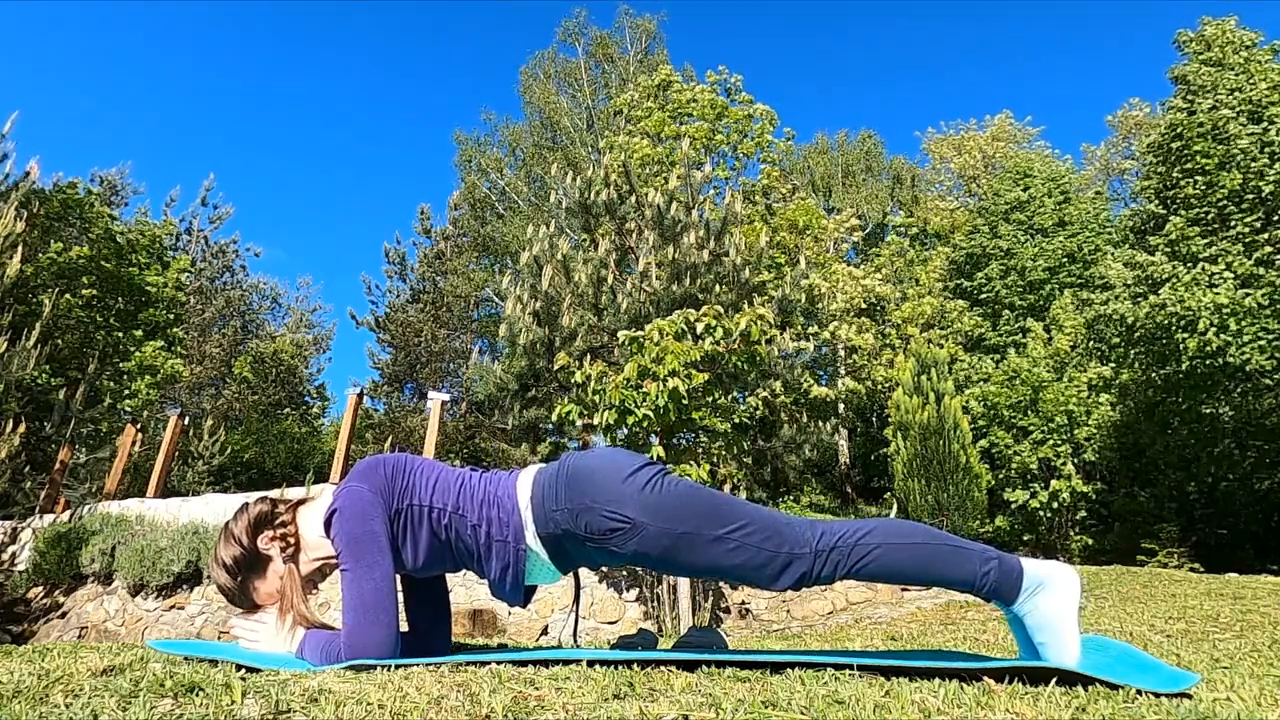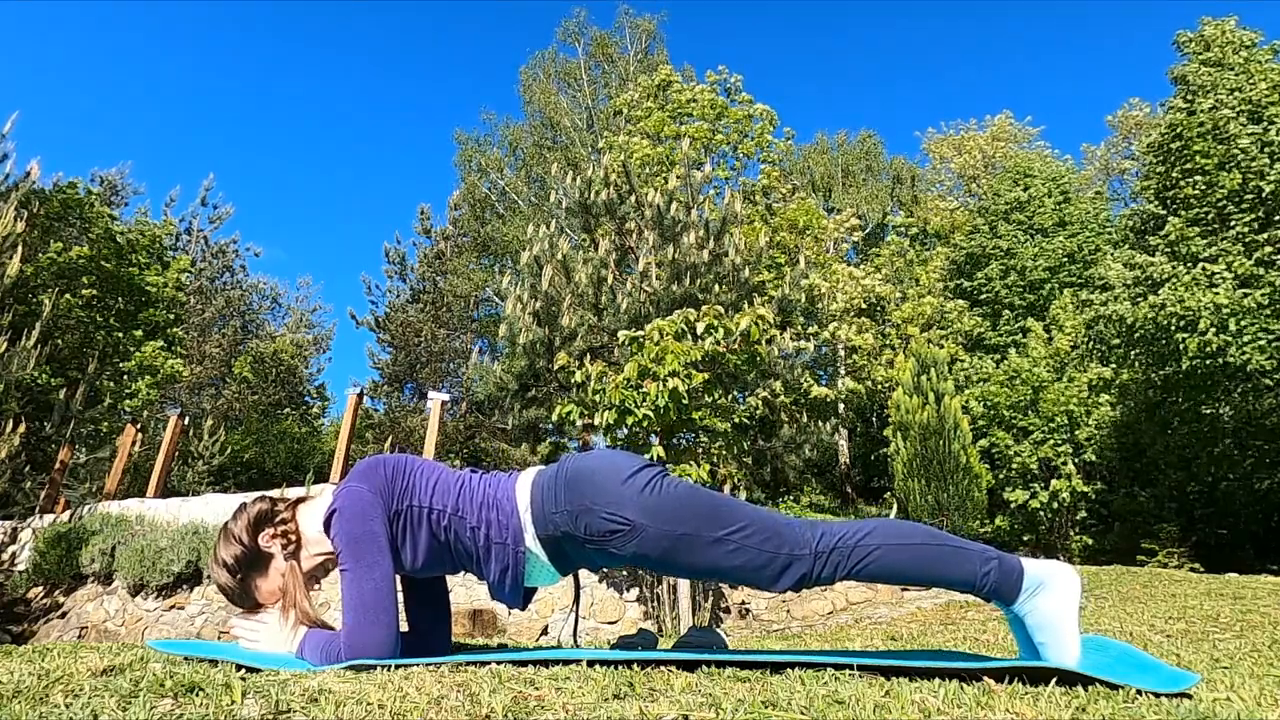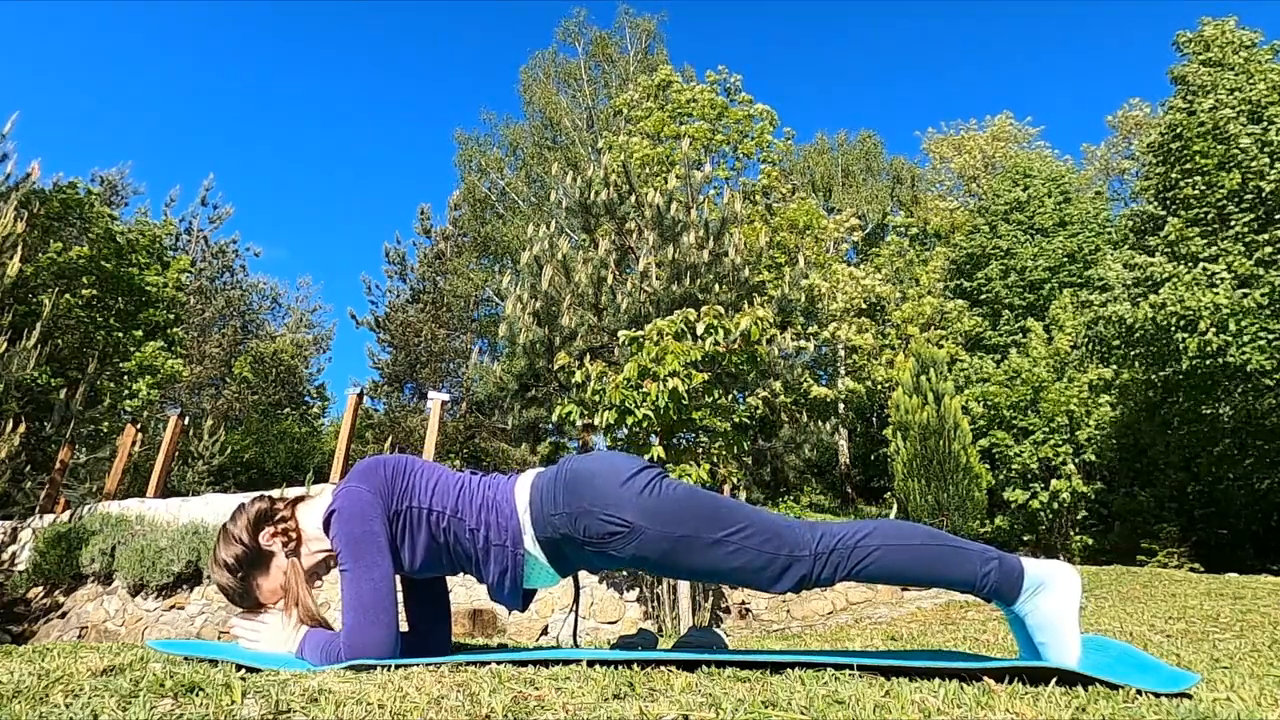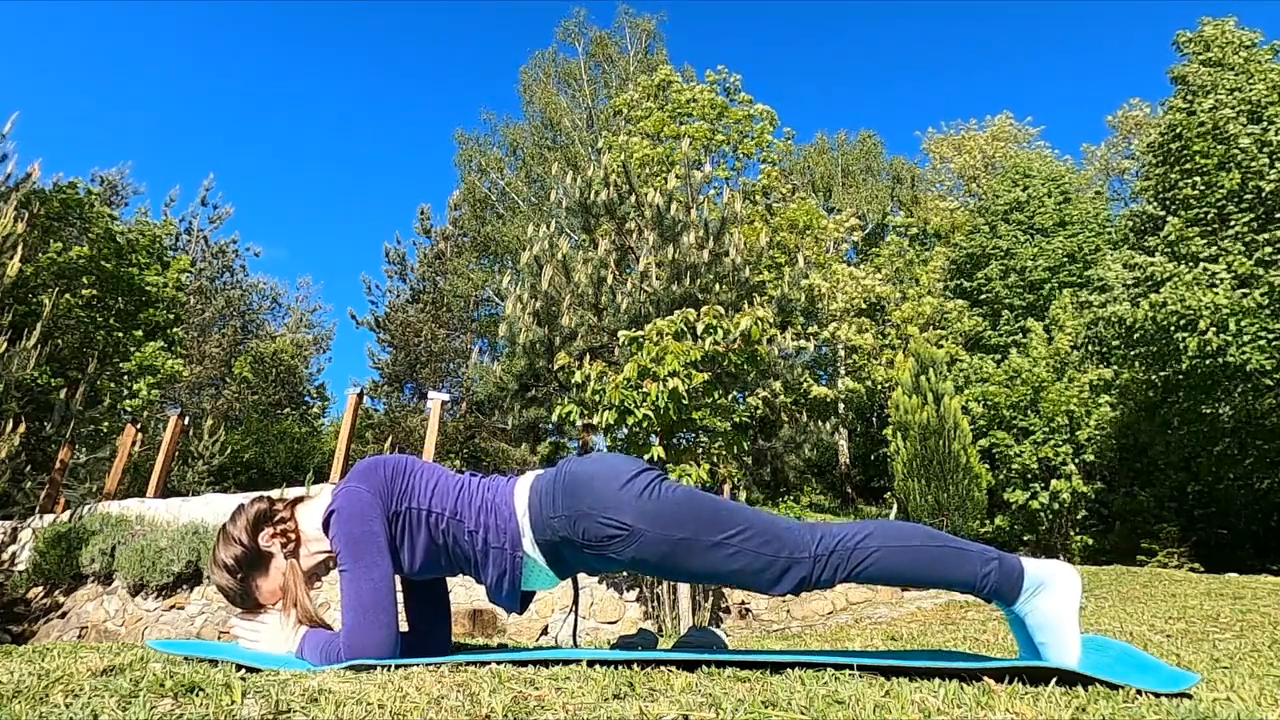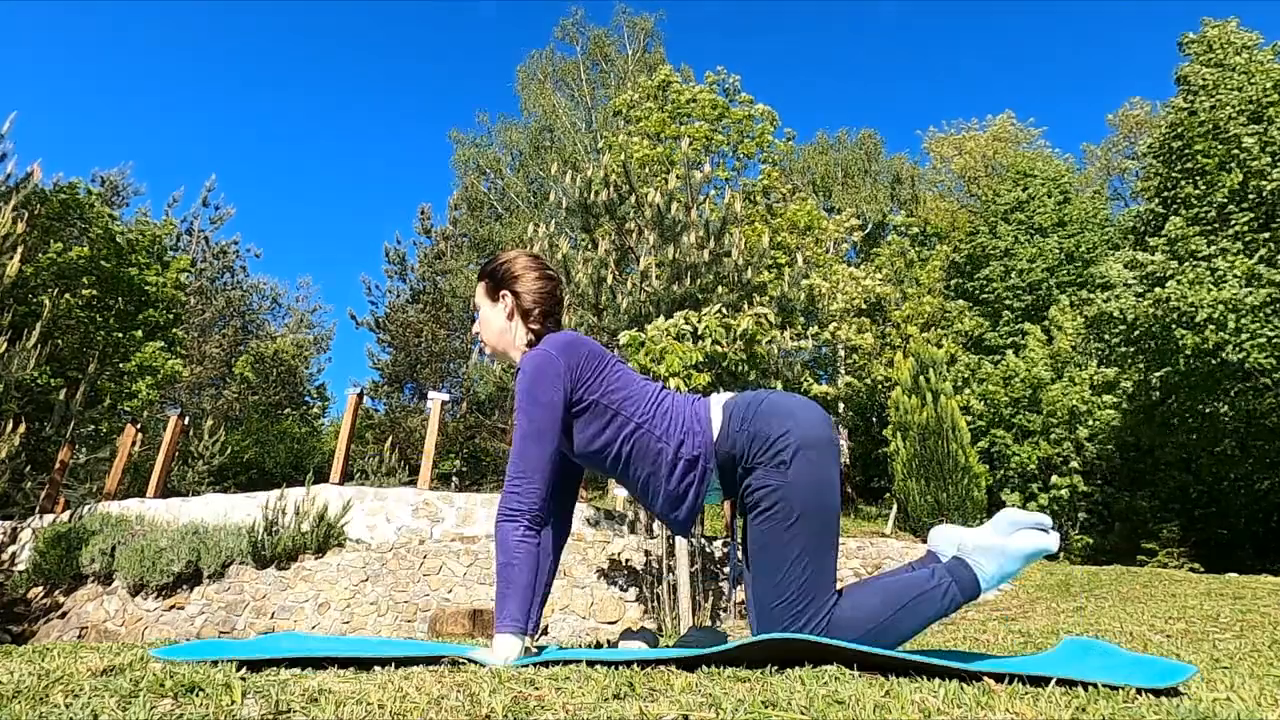
dt=0.2s
person 1, frame 1
left shoulder: (359, 499)
right shoulder: (386, 523)
left elbow: (374, 645)
right elbow: (428, 643)
left wrist: (295, 640)
right wrist: (305, 625)
left hip: (594, 506)
right hip: (588, 508)
left knee: (811, 554)
right knee: (809, 552)
left ankle: (1021, 580)
right ankle: (1015, 581)
person 1, frame 2
left shoulder: (360, 497)
right shoulder: (386, 518)
left elbow: (373, 646)
right elbow: (427, 643)
left wrist: (293, 639)
right wrist: (301, 621)
left hip: (593, 508)
right hip: (588, 511)
left knee: (812, 554)
right knee: (812, 551)
left ankle: (1021, 580)
right ankle: (1015, 580)
person 1, frame 3
left shoulder: (358, 496)
right shoulder: (380, 517)
left elbow: (371, 643)
right elbow: (430, 642)
left wrist: (297, 639)
right wrist: (300, 625)
left hip: (594, 508)
right hip: (586, 510)
left knee: (812, 554)
right knee: (813, 551)
left ankle: (1022, 578)
right ankle: (1014, 581)
person 1, frame 4
left shoulder: (359, 496)
right shoulder: (403, 509)
left elbow: (381, 625)
right elbow: (422, 626)
left wrist: (298, 642)
right wrist: (314, 631)
left hip: (607, 505)
right hip: (597, 502)
left knee: (815, 556)
left ankle: (1021, 579)
person 1, frame 5
left shoulder: (551, 360)
right shoulder: (553, 373)
left elbow: (522, 510)
right elbow: (550, 517)
left wrist: (506, 642)
right wrist: (520, 633)
left hip: (775, 441)
right hip: (767, 449)
left knee: (803, 636)
right knee: (793, 632)
left ankle: (970, 566)
right ankle: (947, 557)
